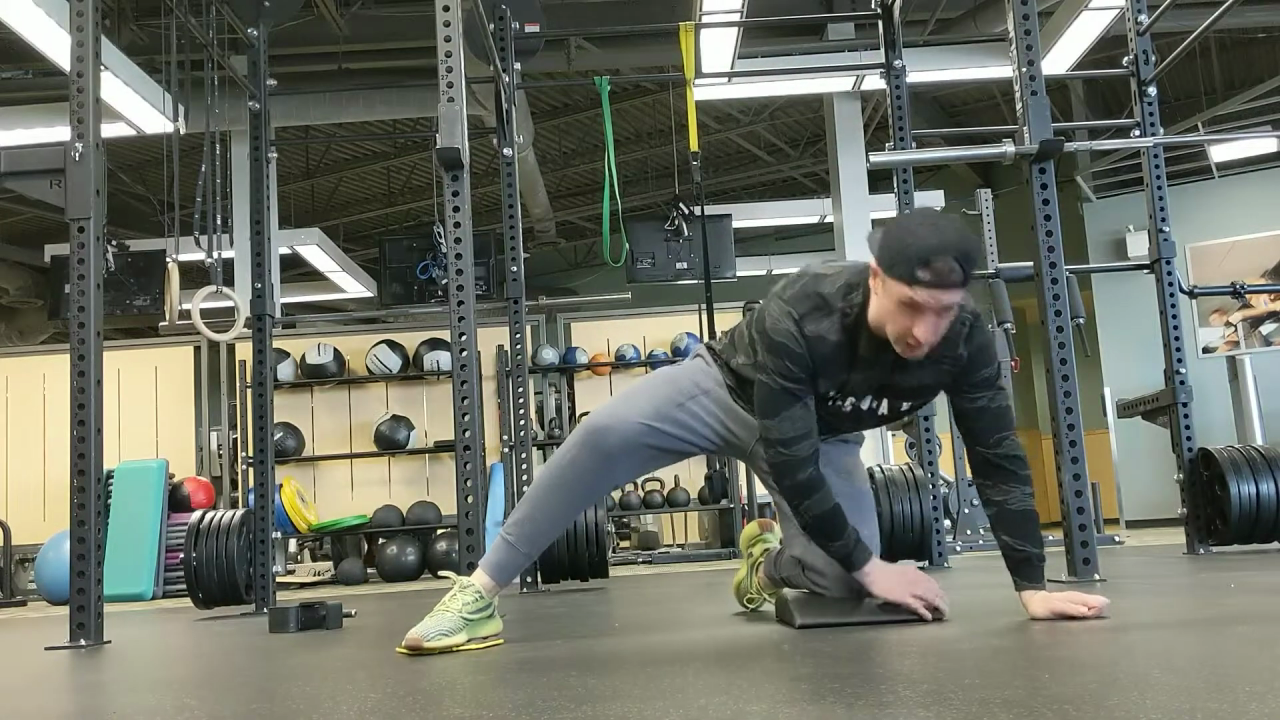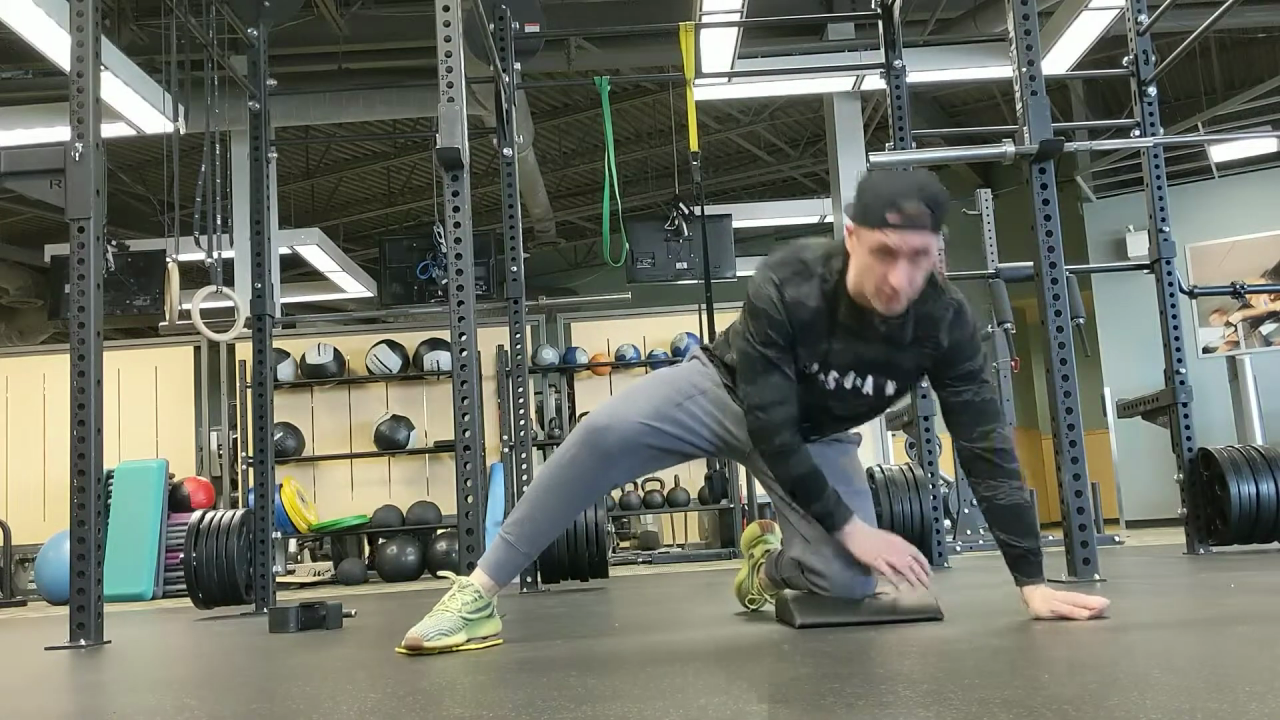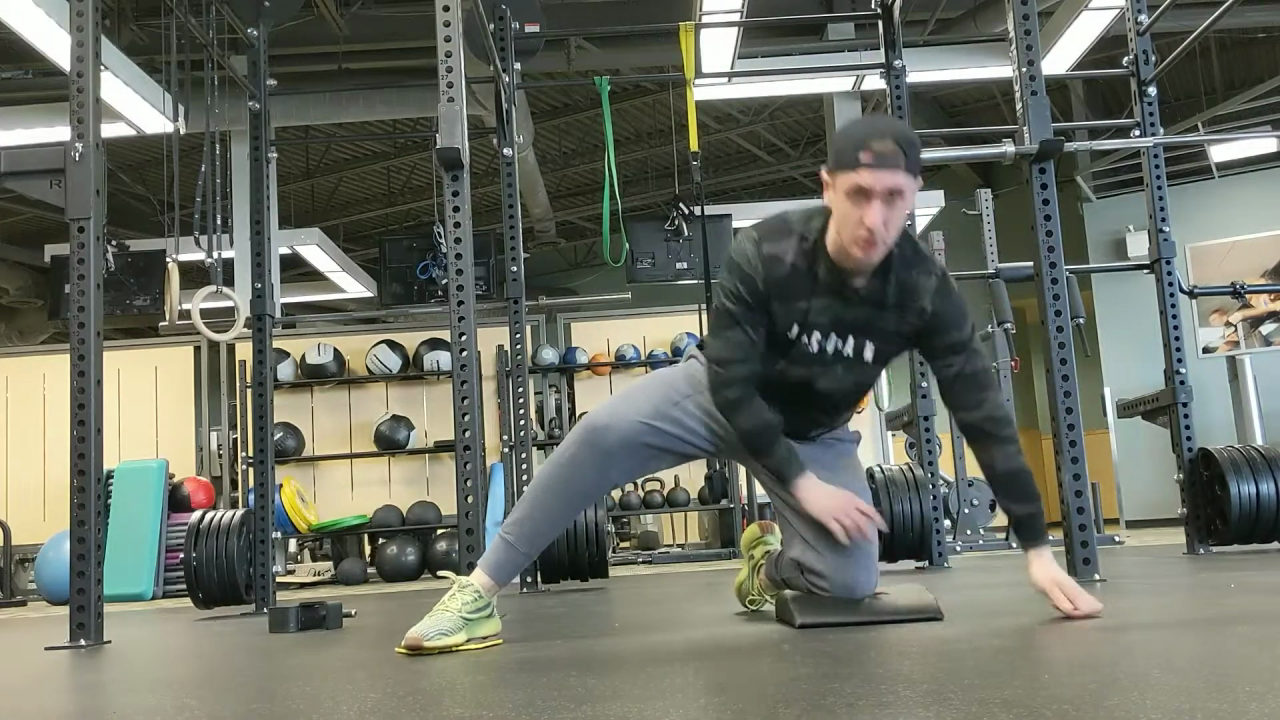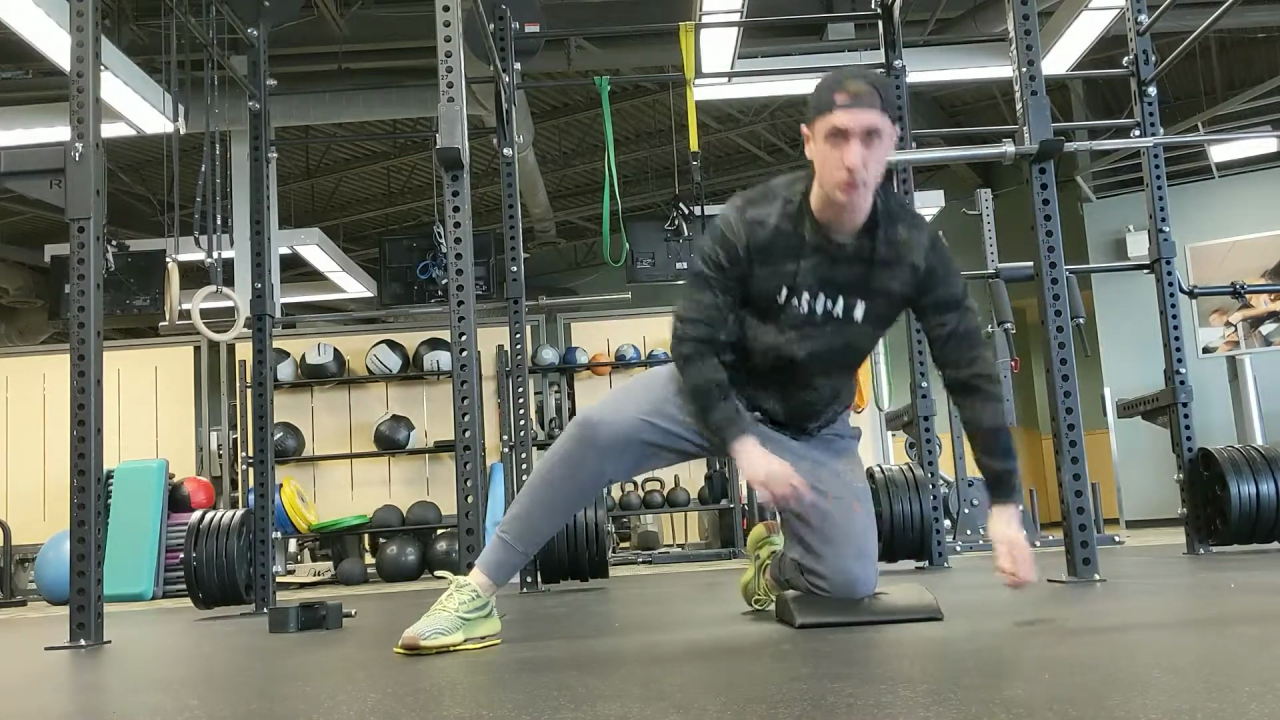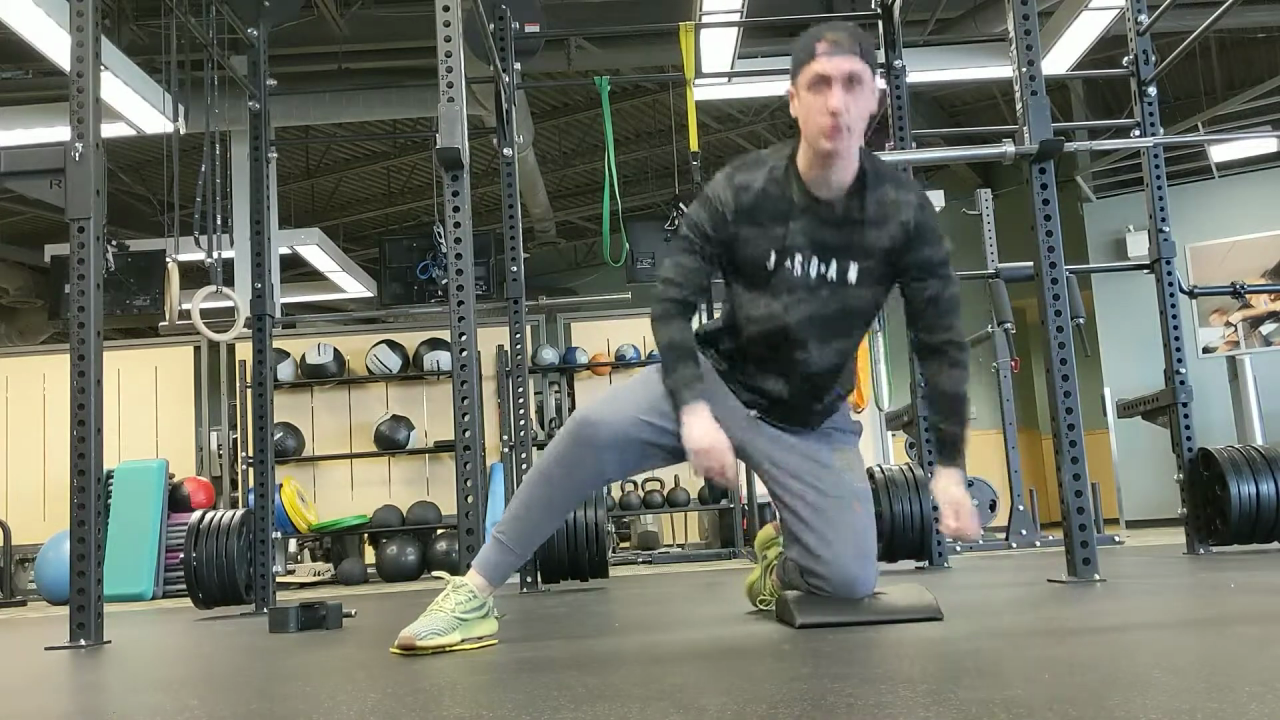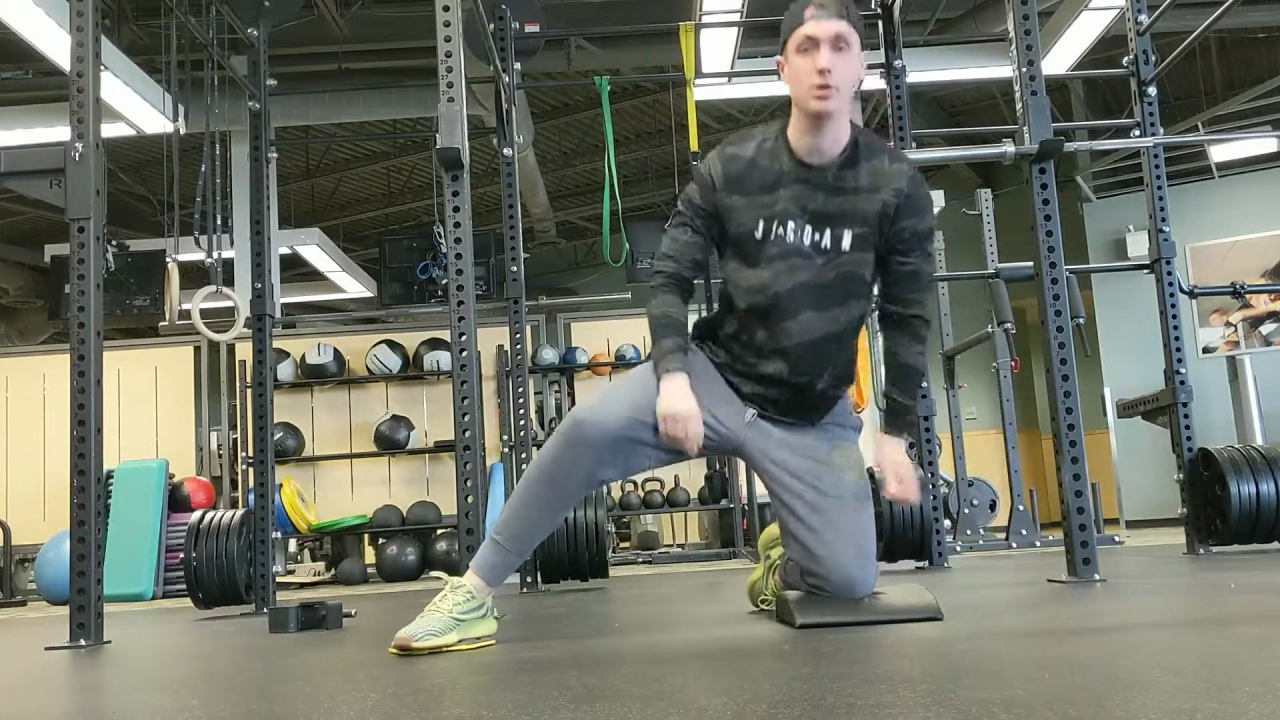
dt=0.1s
person 1, frame 1
left shoulder: (964, 338)
right shoulder: (805, 314)
left elbow: (998, 459)
right elbow: (784, 456)
left wrist: (1035, 586)
right wrist: (872, 566)
left hip: (819, 434)
right hip: (730, 391)
left knee: (849, 583)
right knee: (604, 436)
left ankle: (772, 557)
right ankle: (478, 596)
person 1, frame 2
left shoulder: (944, 321)
right shoulder: (785, 285)
left elbow: (987, 451)
right elbow: (770, 429)
left wrist: (1032, 582)
right wrist: (851, 528)
left hip: (817, 436)
right hip: (726, 391)
left knee: (850, 580)
right knee: (605, 433)
left ankle: (773, 557)
right ankle: (480, 594)
person 1, frame 3
left shoulder: (925, 289)
right shoulder: (763, 253)
left elbow: (985, 417)
right elbow: (730, 381)
left wrist: (1037, 552)
right wrist: (800, 482)
left hip: (815, 427)
right hip: (726, 395)
left knee: (851, 580)
right knee: (605, 430)
left ankle: (774, 556)
right ankle: (483, 591)
person 1, frame 4
left shoulder: (916, 250)
right shoulder: (748, 222)
left elbow: (972, 374)
right elbow: (695, 344)
left wrist: (1004, 506)
right wrist: (740, 445)
left hip: (810, 429)
right hip: (709, 383)
left knee: (849, 583)
right knee: (599, 427)
left ankle: (773, 559)
right ankle: (479, 593)
person 1, frame 5
left shoulder: (906, 214)
right shoulder: (738, 190)
left elbow: (940, 345)
right elbow: (673, 303)
left wrist: (949, 467)
right wrist: (694, 411)
left hip: (812, 419)
right hip: (723, 378)
left knee: (850, 582)
right knee: (598, 429)
left ankle: (784, 555)
right ankle: (477, 593)
person 1, frame 6
left shoulder: (895, 186)
right shoulder: (731, 167)
left elbow: (907, 318)
right elbow: (671, 279)
left wrist: (894, 434)
right wrist: (673, 378)
left hip: (811, 417)
right hip: (714, 373)
left knee: (848, 581)
right knee: (591, 427)
left ankle: (786, 555)
right ankle: (474, 594)
